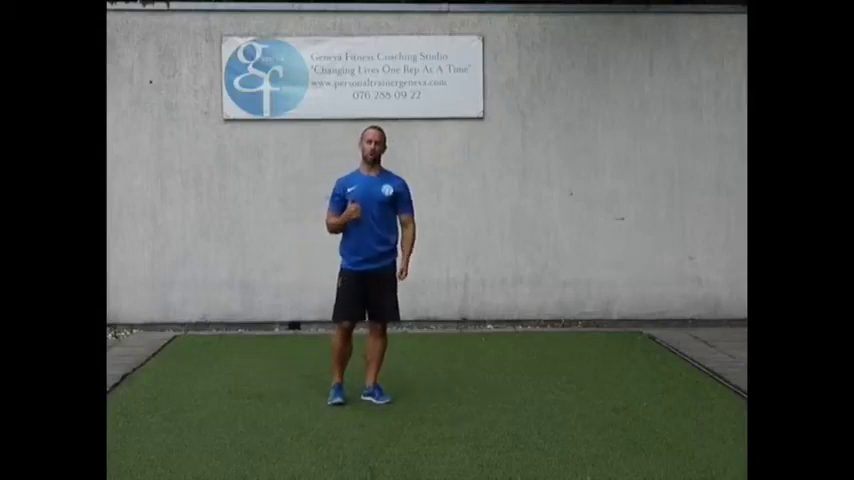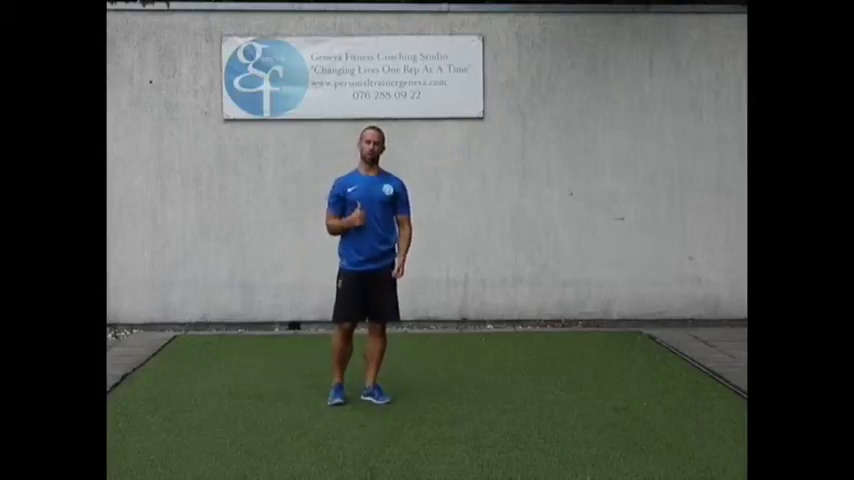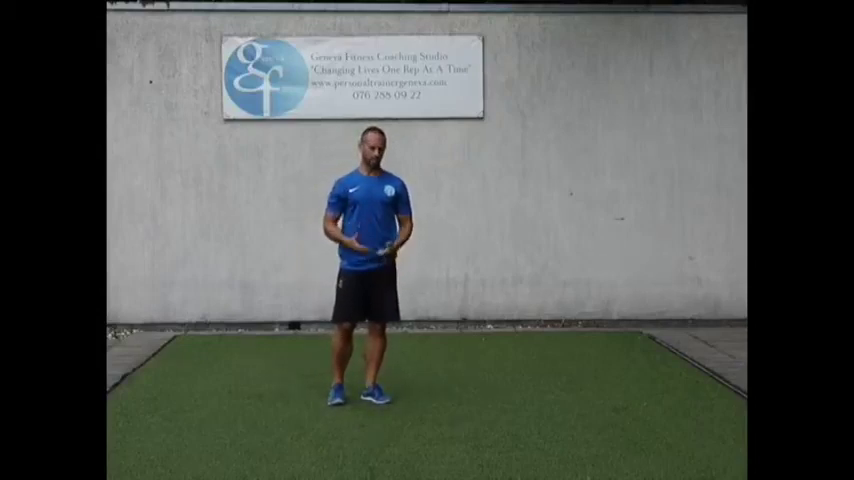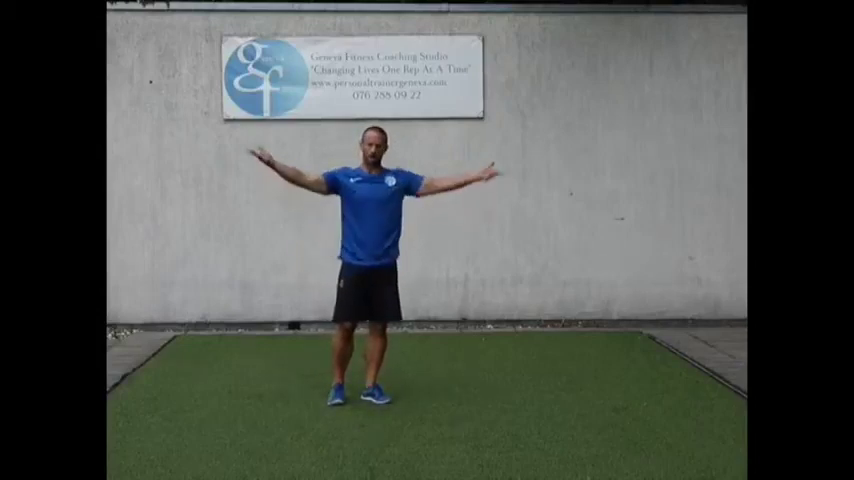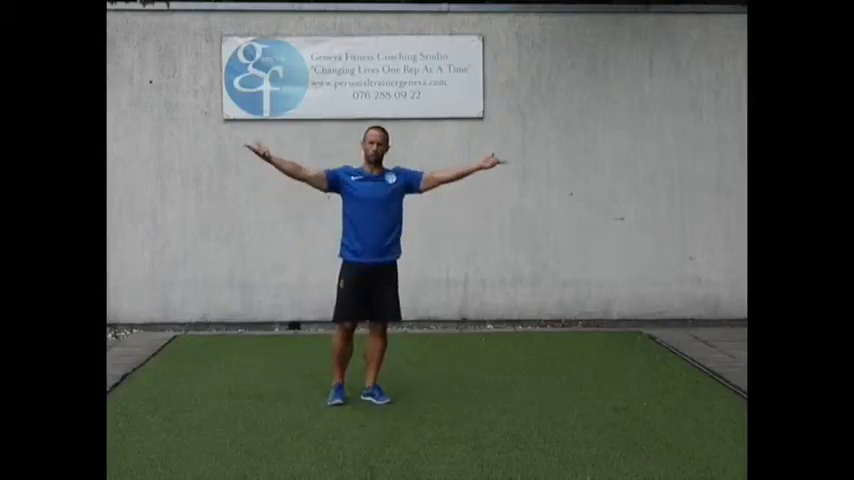
dt=0.5s
person 1, frame 1
left shoulder: (396, 184)
right shoulder: (344, 183)
left elbow: (408, 225)
right elbow: (330, 225)
left wrist: (404, 259)
right wrist: (346, 216)
left hip: (383, 268)
right hip: (351, 268)
left knee: (379, 327)
right knee: (344, 326)
left ankle: (371, 385)
right ankle: (337, 384)
person 1, frame 2
left shoulder: (394, 184)
right shoulder: (343, 184)
left elbow: (404, 225)
right elbow: (331, 225)
left wrist: (401, 258)
right wrist: (349, 221)
left hip: (383, 269)
right hip: (351, 268)
left knee: (378, 327)
right knee: (345, 327)
left ankle: (371, 386)
right ankle: (337, 384)
person 1, frame 3
left shoulder: (396, 185)
right shoulder: (344, 184)
left elbow: (406, 223)
right elbow: (328, 224)
left wrist: (397, 243)
right wrist: (346, 241)
left hip: (383, 269)
right hip: (352, 269)
left knee: (378, 327)
right knee: (344, 326)
left ankle: (371, 386)
right ankle: (337, 385)
person 1, frame 4
left shoulder: (399, 178)
right shoulder: (344, 177)
left elbow: (435, 185)
right elbow: (306, 181)
left wrist: (477, 177)
right wrist: (273, 164)
left hip: (385, 268)
right hip: (353, 267)
left knee: (379, 327)
right knee: (345, 326)
left ankle: (371, 386)
right ankle: (338, 385)
person 1, frame 5
left shoulder: (400, 178)
right shoulder: (345, 177)
left elbow: (438, 177)
right elbow: (305, 174)
left wrist: (479, 166)
right wrist: (270, 158)
left hip: (385, 266)
right hip: (353, 265)
left knee: (379, 327)
right knee: (345, 326)
left ankle: (371, 386)
right ankle: (337, 385)
